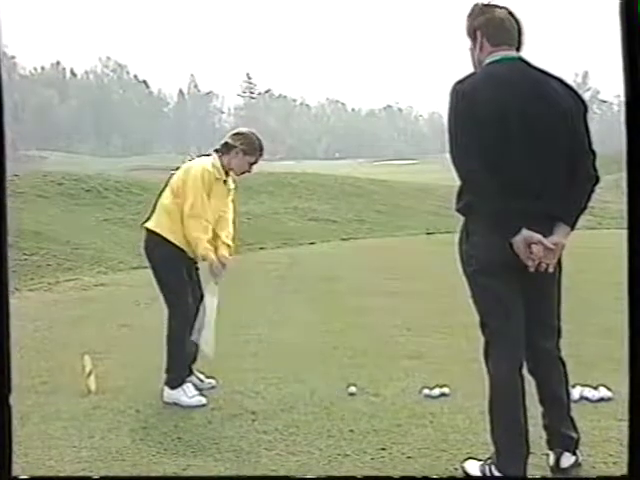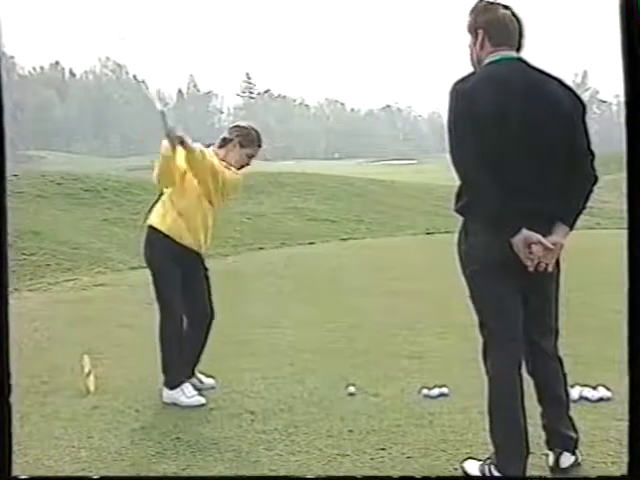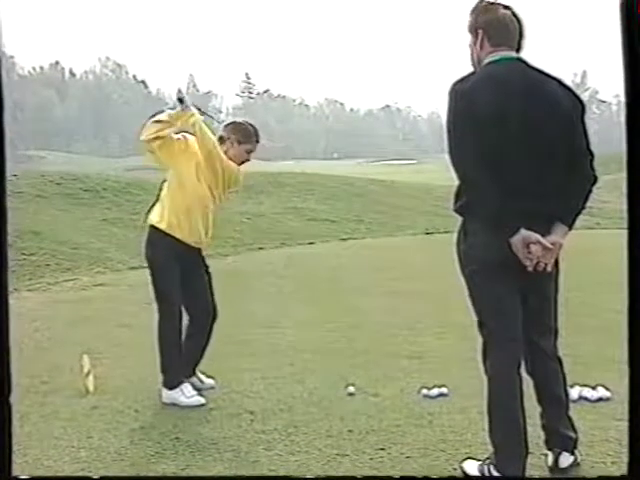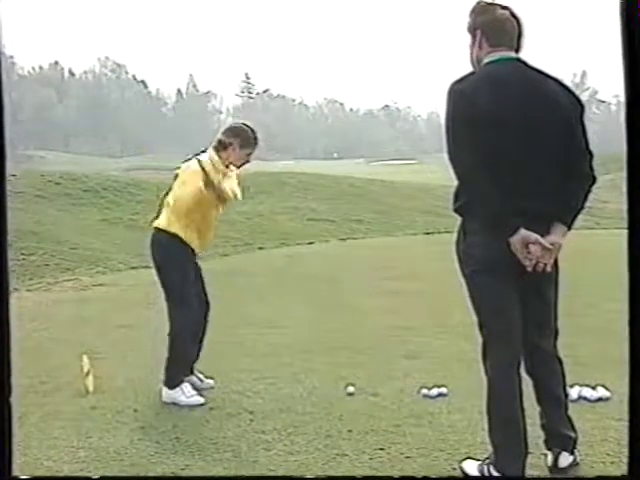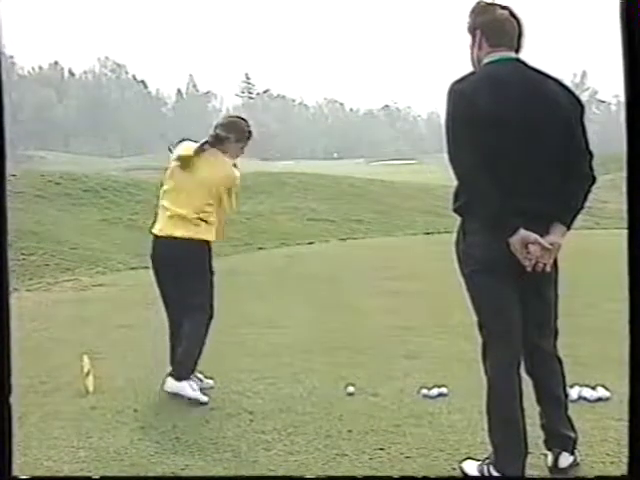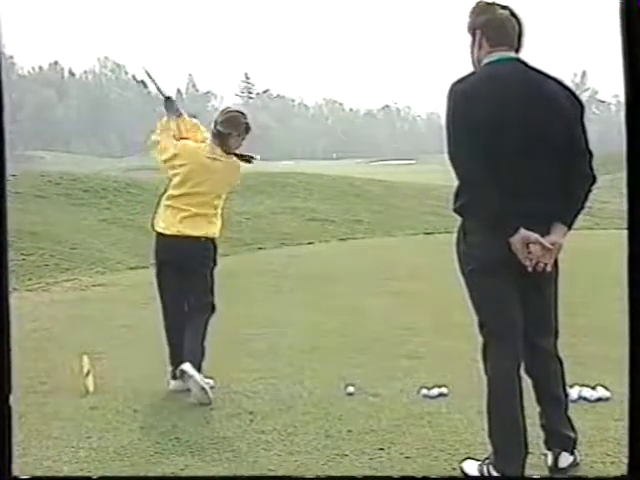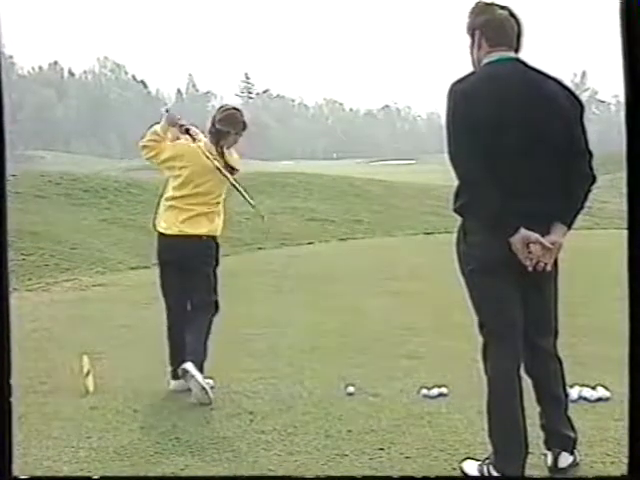
dt=0.3s
person 1, frame 1
left shoulder: (470, 91)
right shoulder: (561, 92)
left elbow: (472, 172)
right elbow: (585, 171)
left wrist: (512, 231)
right wrist: (560, 228)
left hip: (491, 237)
right hip: (545, 235)
left knee: (505, 349)
right knee: (545, 343)
person 1, frame 2
left shoulder: (469, 91)
right shoulder: (560, 92)
left elbow: (472, 172)
right elbow: (583, 170)
left wrist: (513, 232)
right wrist: (558, 228)
left hip: (489, 236)
right hip: (544, 236)
left knee: (503, 349)
right knee: (543, 343)
person 1, frame 3
left shoulder: (468, 91)
right shoulder: (559, 92)
left elbow: (471, 172)
right elbow: (583, 171)
left wrist: (511, 231)
right wrist: (557, 229)
left hip: (489, 236)
right hip: (543, 236)
left knee: (502, 349)
right knee: (542, 343)
person 1, frame 4
left shoulder: (467, 91)
right shoulder: (559, 93)
left elbow: (470, 173)
right elbow: (582, 171)
left wrist: (510, 231)
right wrist: (556, 228)
left hip: (488, 237)
right hip: (543, 236)
left knee: (502, 349)
right knee: (542, 343)
person 1, frame 5
left shoulder: (467, 91)
right shoulder: (558, 93)
left elbow: (470, 173)
right elbow: (581, 171)
left wrist: (510, 231)
right wrist: (556, 228)
left hip: (487, 236)
right hip: (541, 236)
left knee: (502, 349)
right knee: (542, 343)
person 1, frame 6
left shoulder: (468, 91)
right shoulder: (558, 93)
left elbow: (471, 172)
right elbow: (582, 170)
left wrist: (511, 231)
right wrist: (557, 228)
left hip: (488, 237)
right hip: (543, 236)
left knee: (503, 349)
right knee: (542, 343)
person 1, frame 7
left shoulder: (468, 91)
right shoulder: (558, 93)
left elbow: (470, 172)
right elbow: (582, 170)
left wrist: (510, 231)
right wrist: (557, 227)
left hip: (488, 237)
right hip: (542, 235)
left knee: (503, 348)
right knee: (542, 343)
person 2, frame 1
left shoulder: (227, 182)
right shoulder: (201, 170)
left elbow: (224, 220)
right elbow: (194, 217)
left wrist: (223, 254)
right wrist: (206, 254)
left hip: (181, 247)
right hip: (164, 243)
left knee: (193, 307)
right knee: (182, 311)
left ankle: (184, 371)
right ankle: (174, 385)
person 2, frame 2
left shoulder: (231, 178)
right shoulder: (183, 157)
left elbow: (210, 171)
right elbow: (163, 178)
left wrist: (188, 148)
right wrist: (171, 146)
left hip: (192, 250)
right hip: (163, 242)
left knee: (202, 316)
right knee: (173, 314)
left ankle: (185, 373)
right ankle: (173, 386)
person 2, frame 3
left shoulder: (232, 174)
right shoulder: (186, 148)
left elbow: (213, 157)
right elbow: (150, 136)
left wrist: (193, 117)
right wrist: (179, 114)
left hip: (192, 248)
right hip: (164, 241)
left knee: (205, 313)
right knee: (171, 314)
left ankle: (187, 372)
right ankle: (172, 385)
person 2, frame 4
left shoulder: (226, 172)
right shoulder: (201, 166)
left elbow: (231, 194)
right elbow: (183, 207)
left wrist: (220, 189)
right wrist: (206, 186)
left hip: (180, 245)
right hip: (173, 243)
left knee: (198, 309)
right knee: (186, 312)
left ankle: (184, 371)
right ankle: (173, 385)
person 2, frame 5
left shoulder: (183, 151)
right shoulder: (228, 174)
right elbow: (222, 211)
left hip: (162, 242)
right hip: (192, 246)
left knee: (178, 310)
right knee: (198, 311)
left ankle: (182, 371)
right ankle: (180, 376)
person 2, frame 6
left shoulder: (186, 152)
right shoulder: (233, 167)
left elbow: (160, 146)
left wrist: (170, 118)
right wrist: (184, 121)
left hip: (167, 240)
right hip: (199, 244)
left knee: (174, 308)
right knee: (199, 308)
left ankle: (179, 372)
right ankle: (190, 365)
person 2, frame 7
left shoulder: (184, 151)
right shoulder: (230, 163)
left elbow: (149, 148)
left wrist: (166, 125)
right wrist: (186, 130)
left hip: (169, 239)
right hip: (201, 242)
left knee: (176, 307)
right knee: (203, 307)
left ankle: (179, 372)
right ankle: (192, 363)
